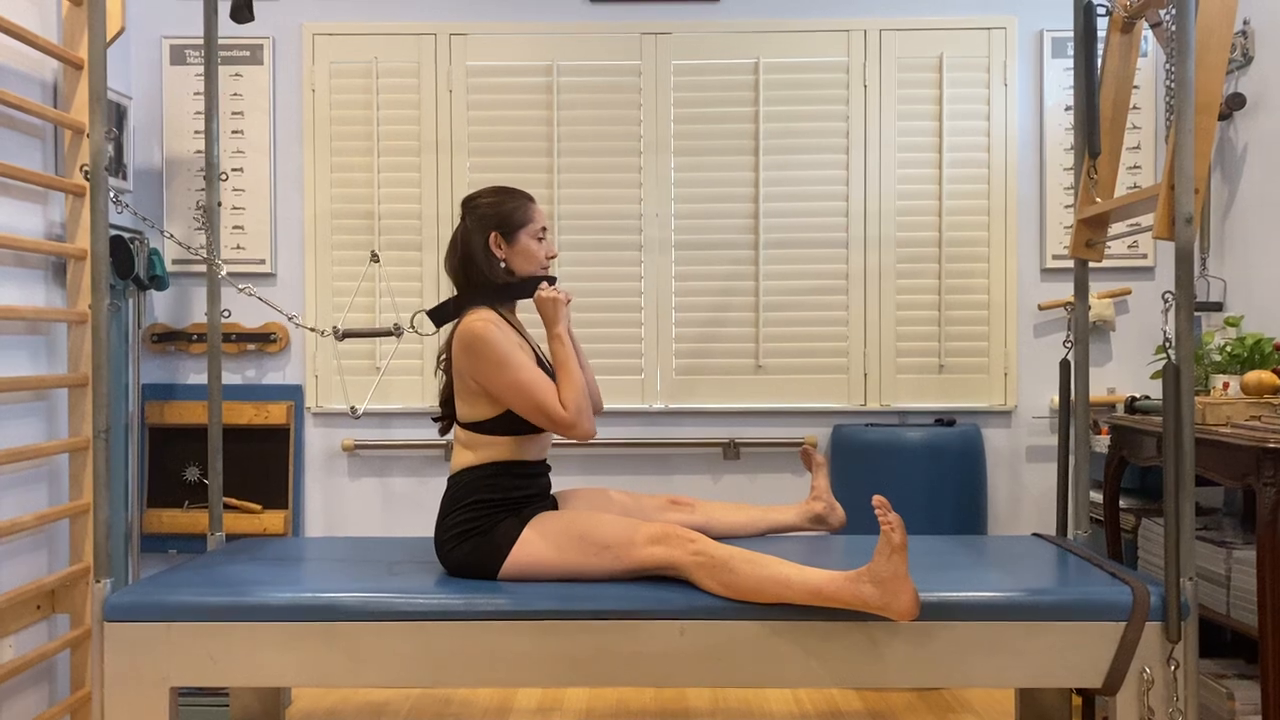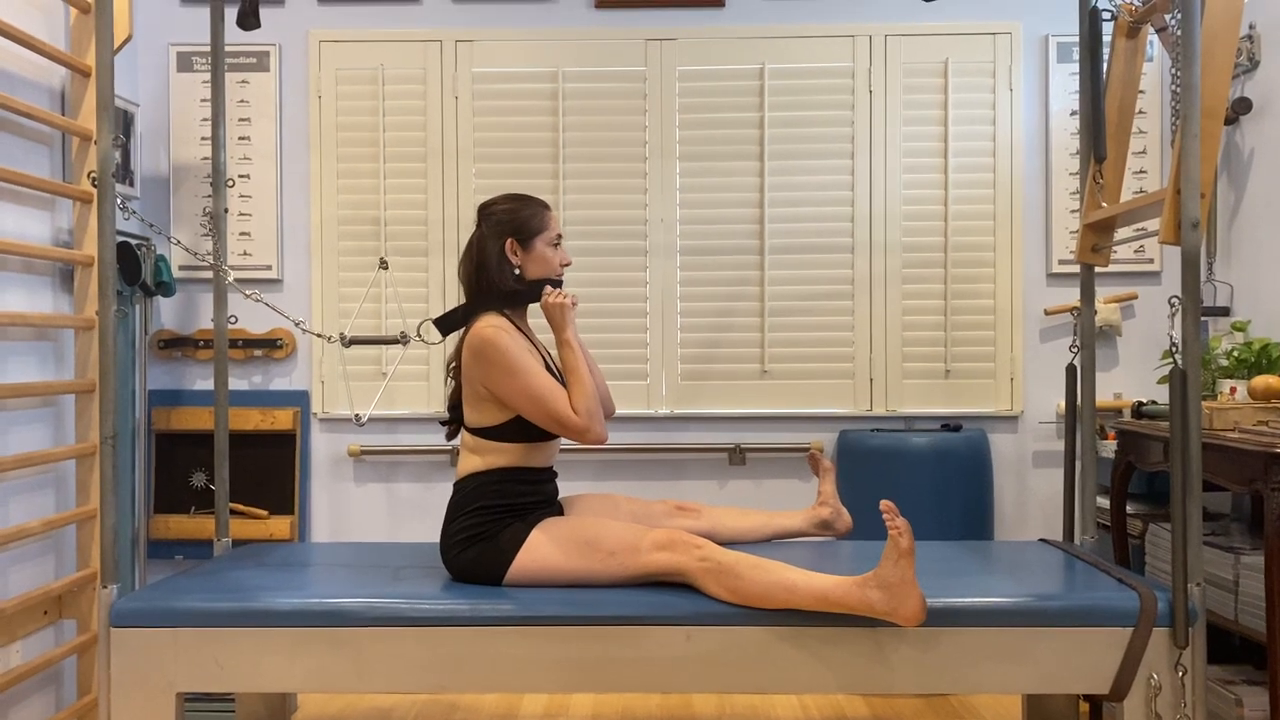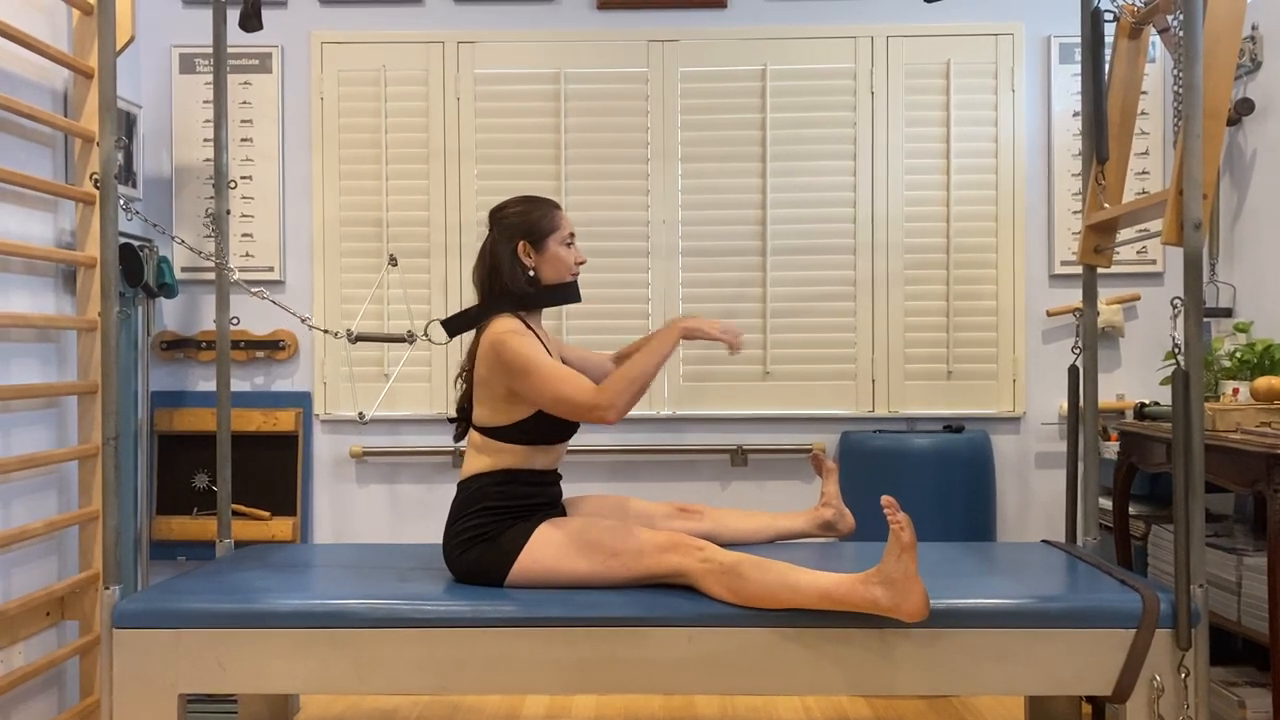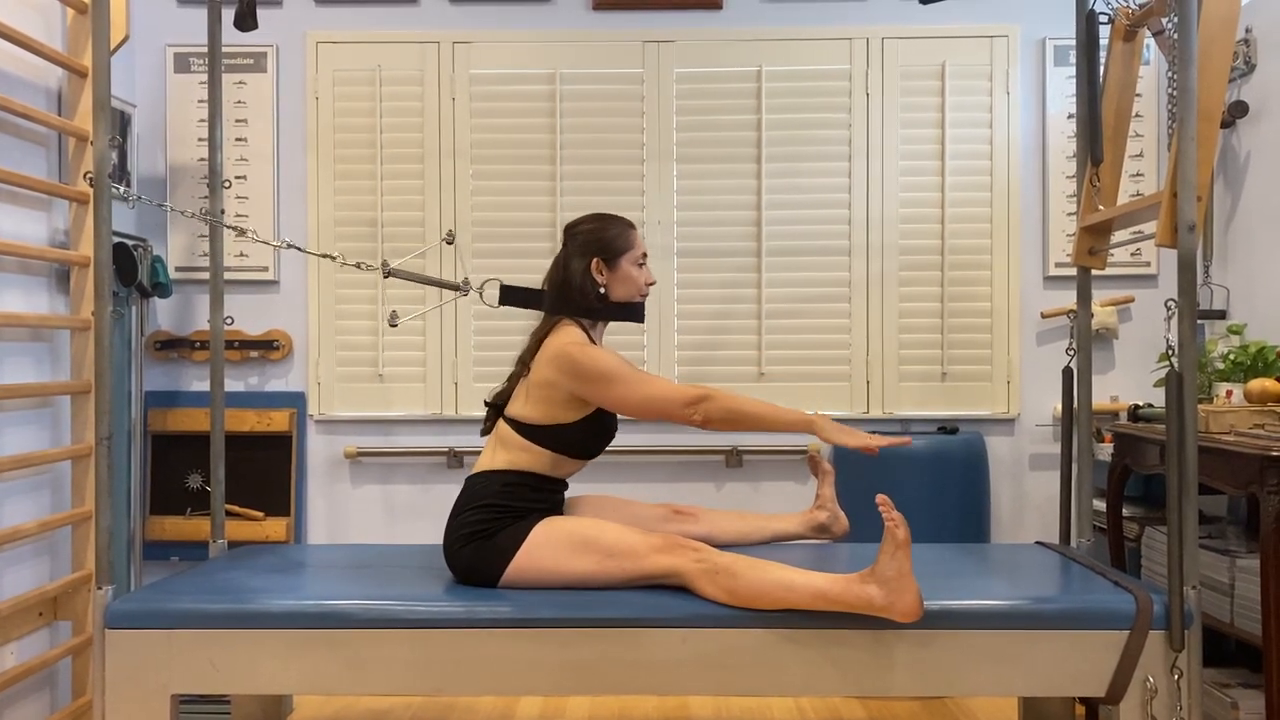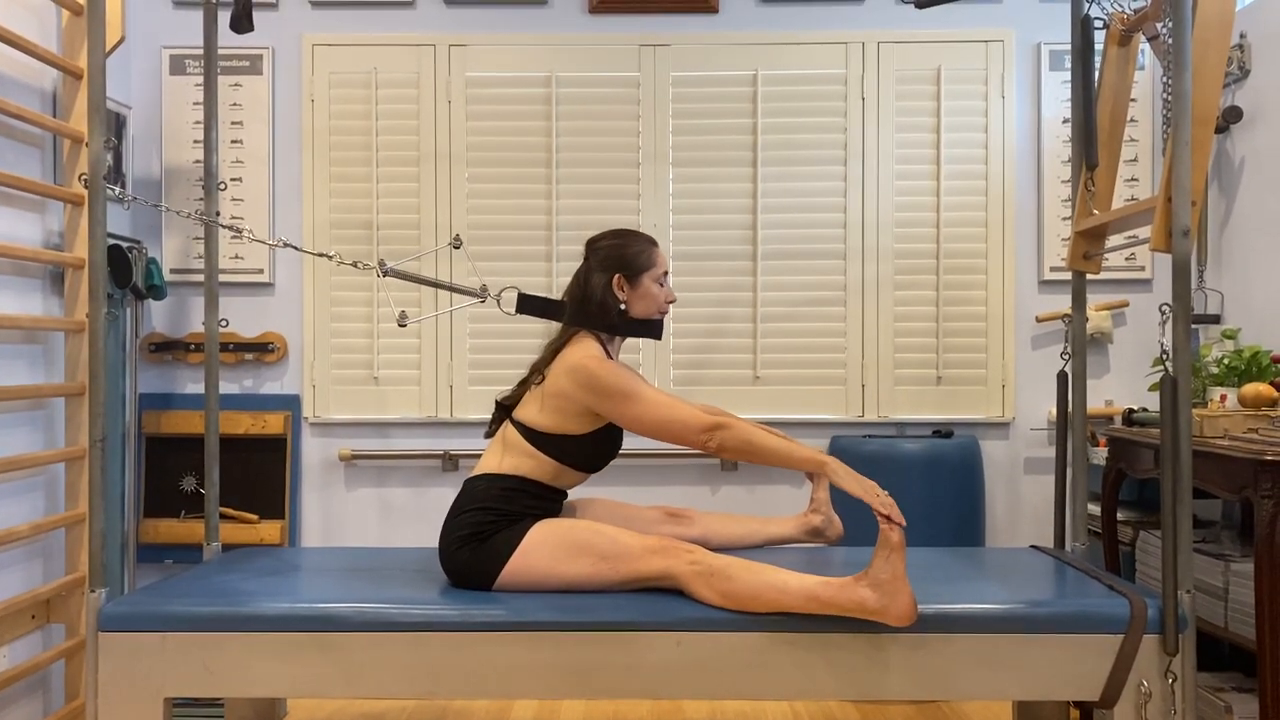
dt=1s
person 1, frame 1
left shoulder: (501, 323)
right shoulder: (481, 331)
left elbow: (591, 405)
right elbow: (577, 423)
left wrist: (562, 328)
right wrist: (556, 331)
left hip: (524, 507)
right hip: (486, 529)
left knee: (673, 508)
right knee: (675, 547)
left ankle: (808, 512)
person 1, frame 2
left shoulder: (513, 329)
right shoulder: (491, 336)
left elbow: (603, 410)
right elbow: (589, 428)
left wrist: (567, 333)
right wrist: (566, 335)
left hip: (530, 513)
right hip: (492, 534)
left knee: (679, 514)
right knee: (681, 551)
left ankle: (816, 517)
person 1, frame 3
left shoulder: (525, 331)
right shoulder: (506, 339)
left elbow: (609, 367)
right elbow: (605, 404)
left wrist: (667, 336)
right wrist: (672, 334)
left hip: (533, 513)
right hip: (494, 535)
left knee: (683, 517)
right knee: (684, 554)
left ankle: (817, 518)
person 1, frame 4
left shoulder: (576, 341)
right shoulder: (572, 352)
left elbow: (683, 400)
right elbow: (697, 407)
left wrist: (798, 420)
right wrist: (814, 424)
left hip: (526, 515)
right hip: (491, 534)
left knee: (678, 519)
right knee: (681, 558)
left ankle: (809, 521)
right ankle: (870, 595)
person 1, frame 5
left shoulder: (592, 355)
right shoulder: (588, 366)
left elbow: (698, 415)
right elbow: (712, 434)
left wrist: (795, 447)
right wrist: (827, 465)
left hip: (523, 519)
right hip: (488, 536)
left knee: (675, 522)
right knee: (676, 560)
left ankle: (805, 524)
